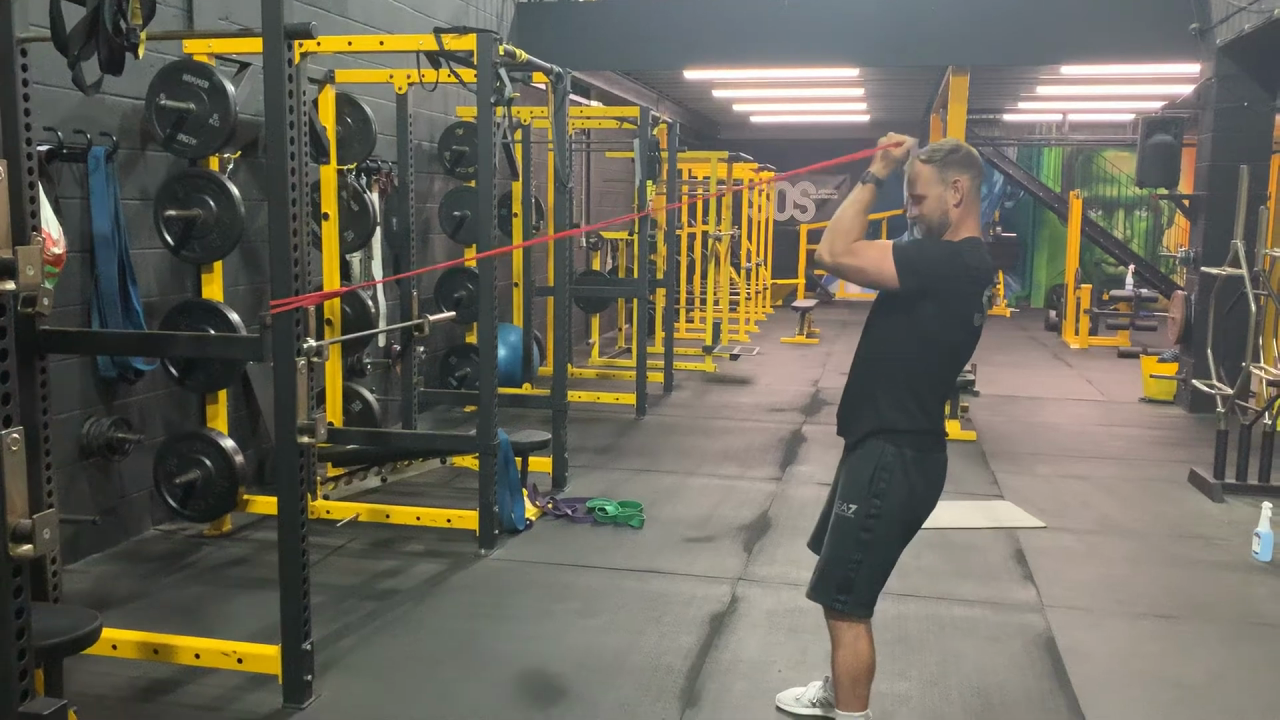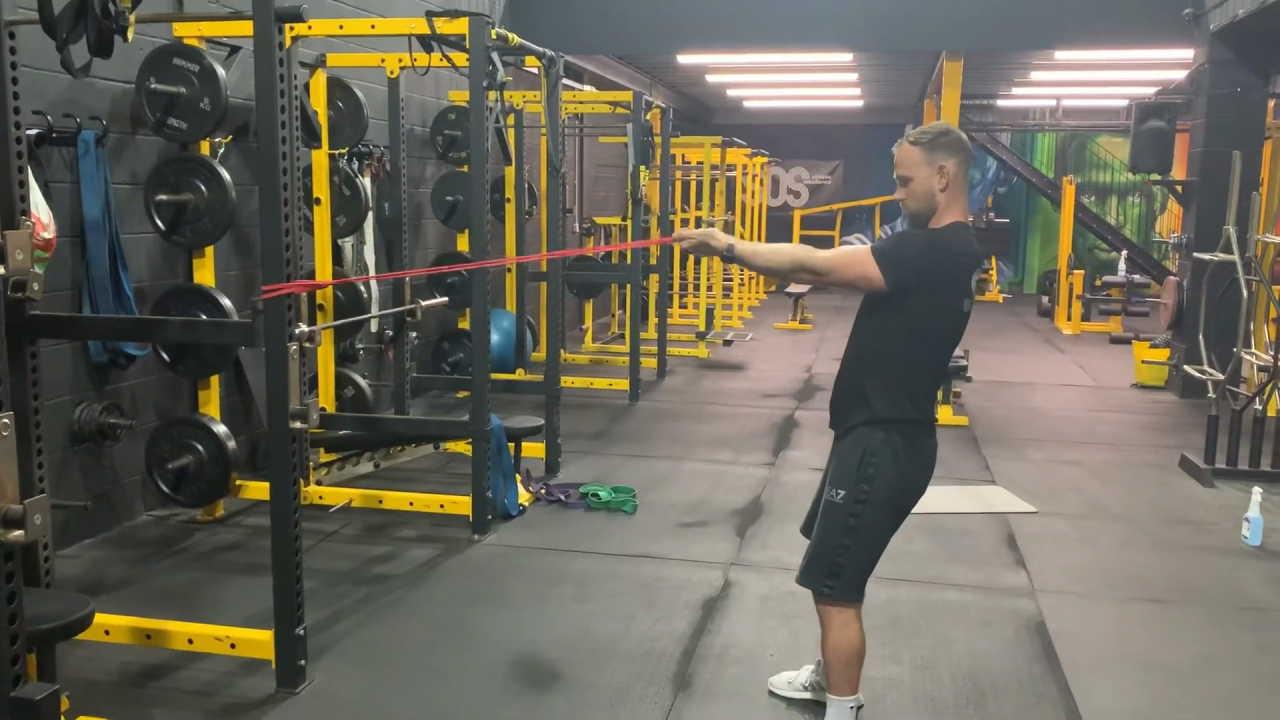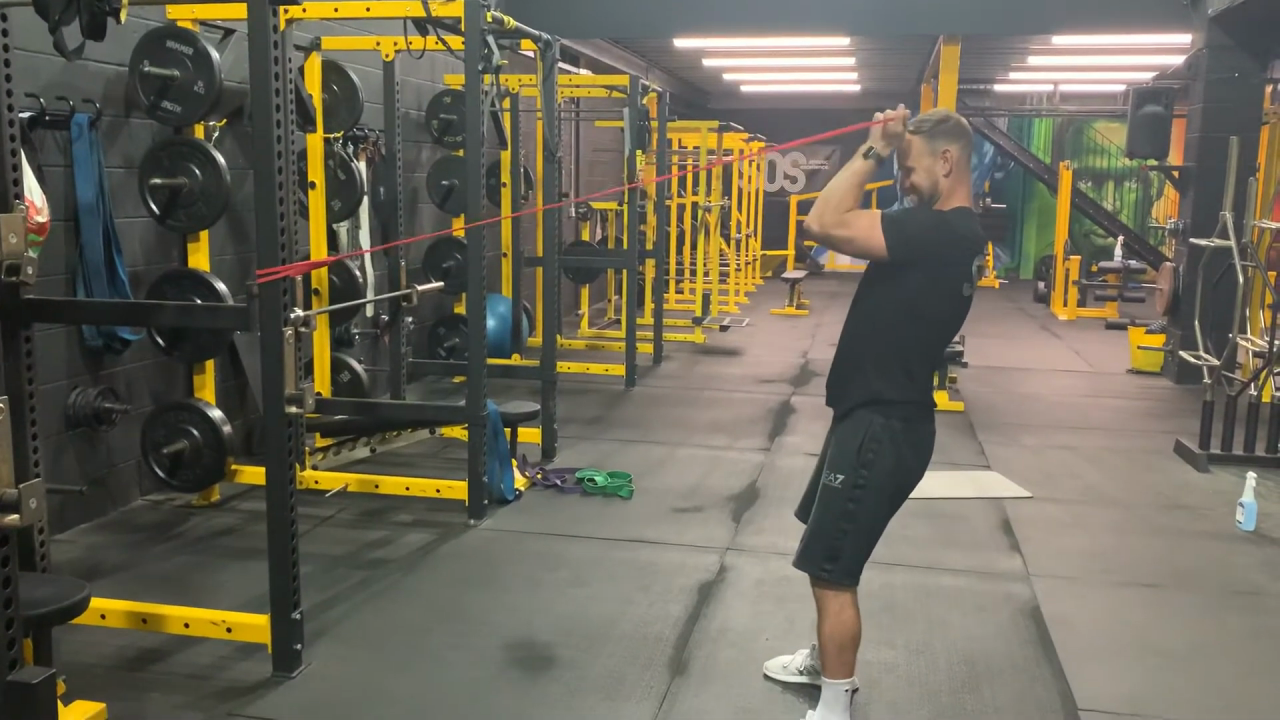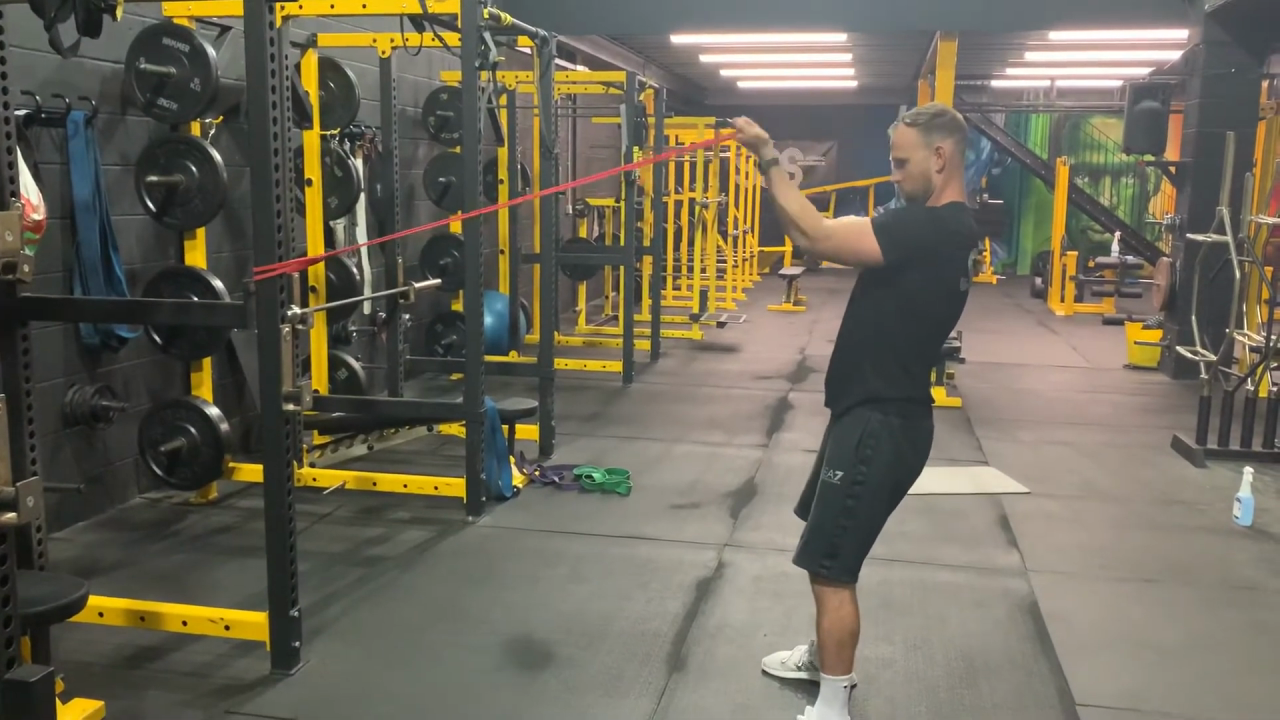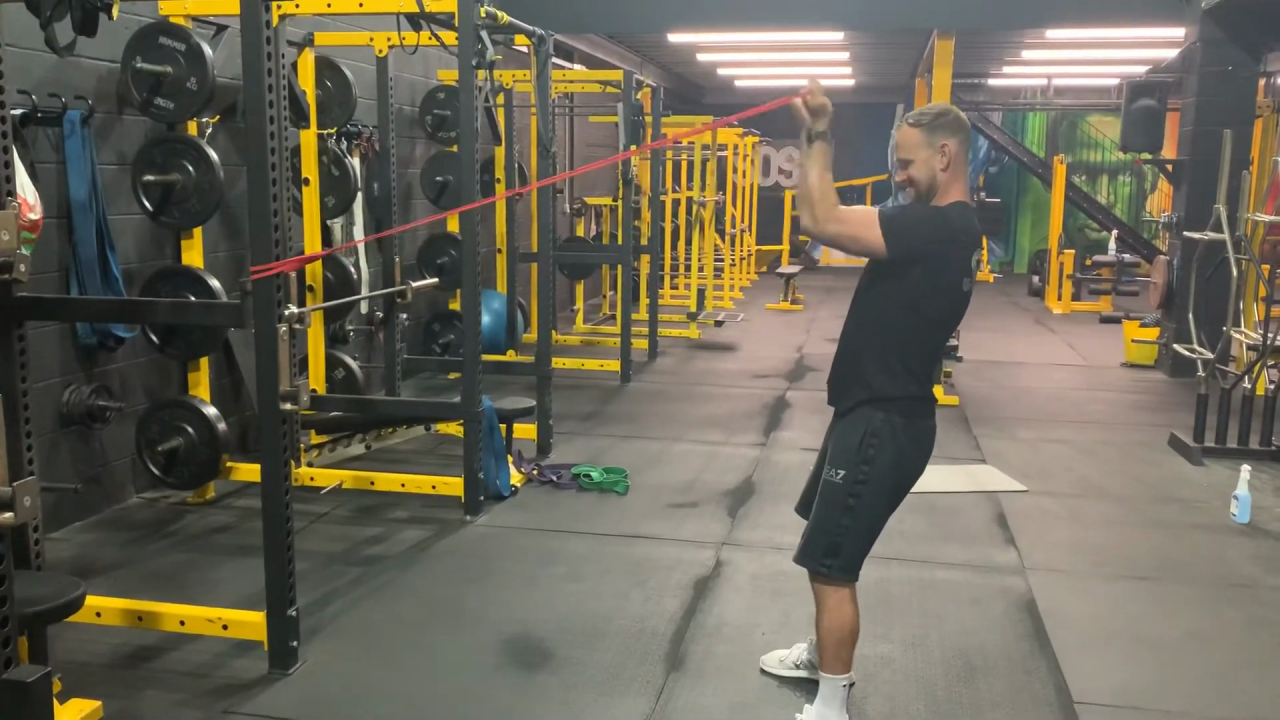
dt=1s
person 1, frame 1
left shoulder: (949, 264)
right shoulder: (955, 263)
left elbow: (836, 254)
left wrist: (873, 175)
left hip: (894, 457)
right hip: (889, 445)
left knee: (844, 601)
right knee: (840, 587)
person 1, frame 2
left shoulder: (935, 252)
right shoulder: (941, 247)
left elbow: (818, 267)
right elbow: (842, 264)
left wrist: (727, 245)
left hip: (885, 444)
right hip: (882, 433)
left knee: (833, 586)
right knee: (833, 570)
person 1, frame 3
left shoulder: (939, 232)
right shoulder: (946, 231)
left elbow: (824, 224)
right elbow: (844, 227)
left wrist: (872, 152)
left hip: (883, 426)
right hip: (879, 414)
left knee: (830, 570)
right knee: (828, 555)
right ankle: (827, 661)
person 1, frame 4
left shoulder: (932, 229)
right shoulder: (939, 226)
left elbow: (815, 236)
right elbow: (840, 236)
left wrist: (767, 160)
left hip: (881, 422)
right hip: (877, 410)
left knee: (829, 565)
right knee: (828, 549)
right ankle: (826, 656)
person 1, frame 5
left shoulder: (938, 229)
right shoulder: (942, 226)
left elbow: (820, 221)
left wrist: (816, 134)
left hip: (883, 424)
right hip: (877, 411)
left knee: (830, 563)
right knee: (828, 549)
right ankle: (824, 655)
